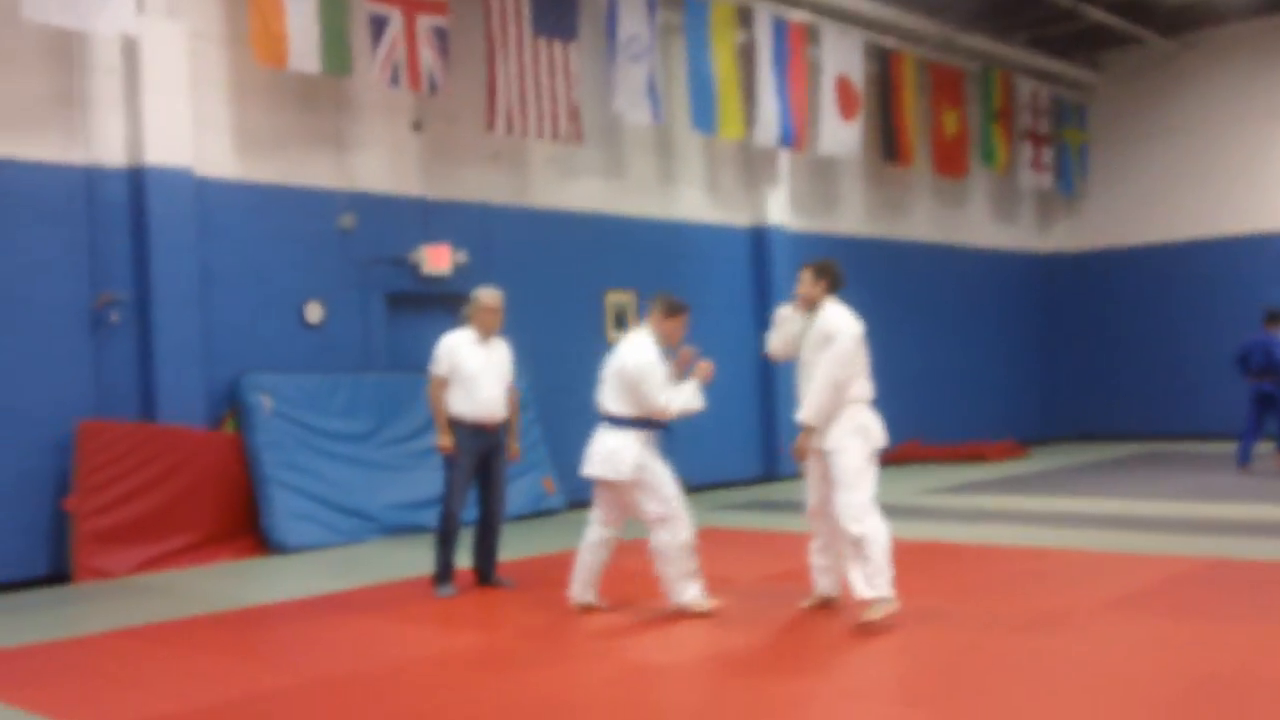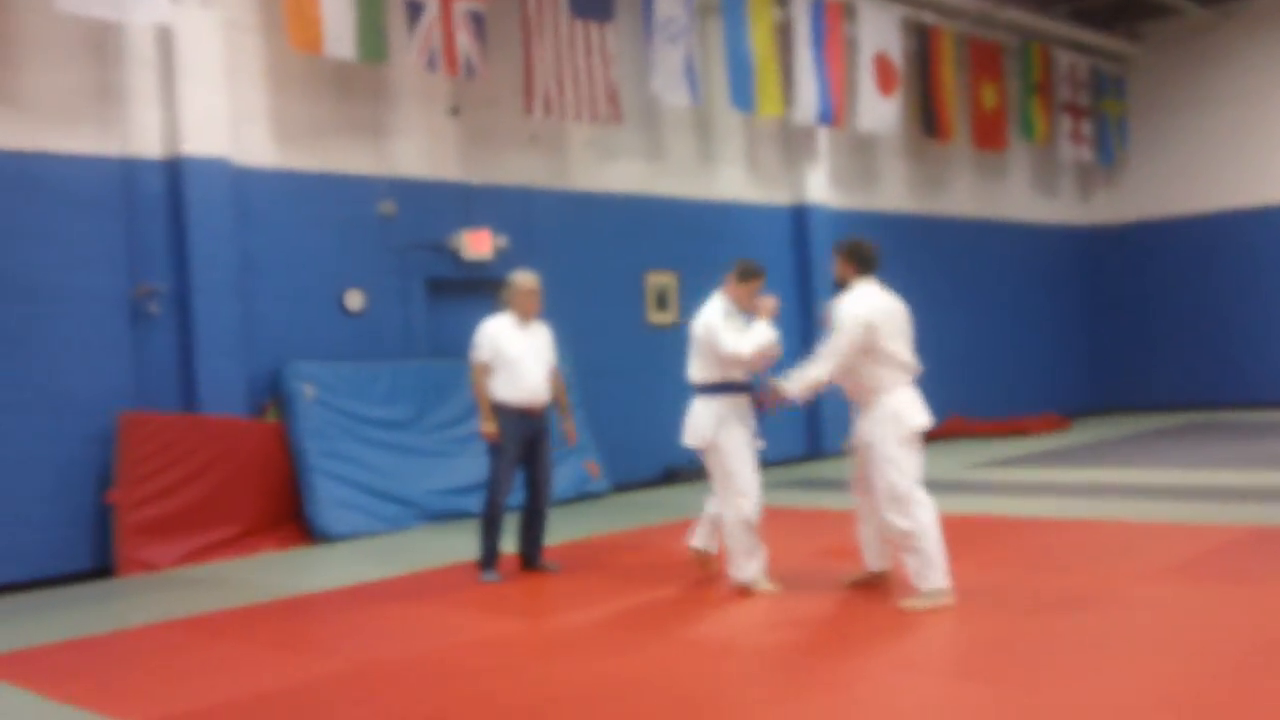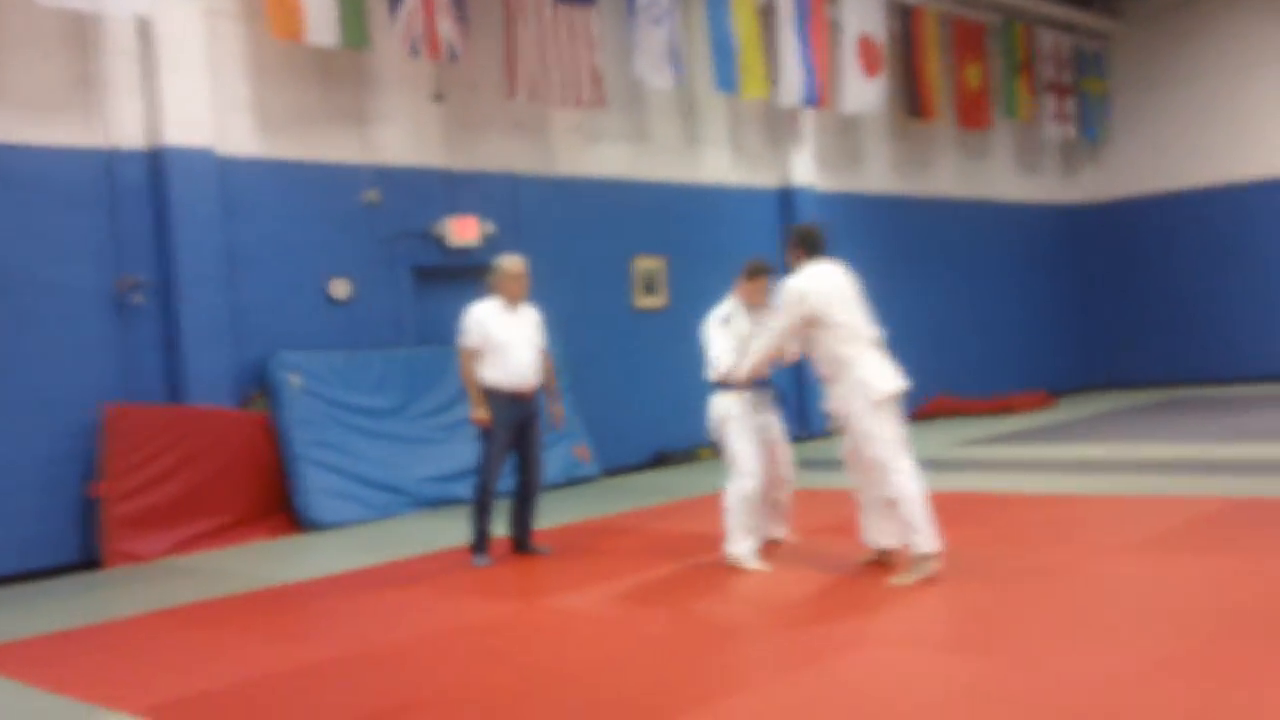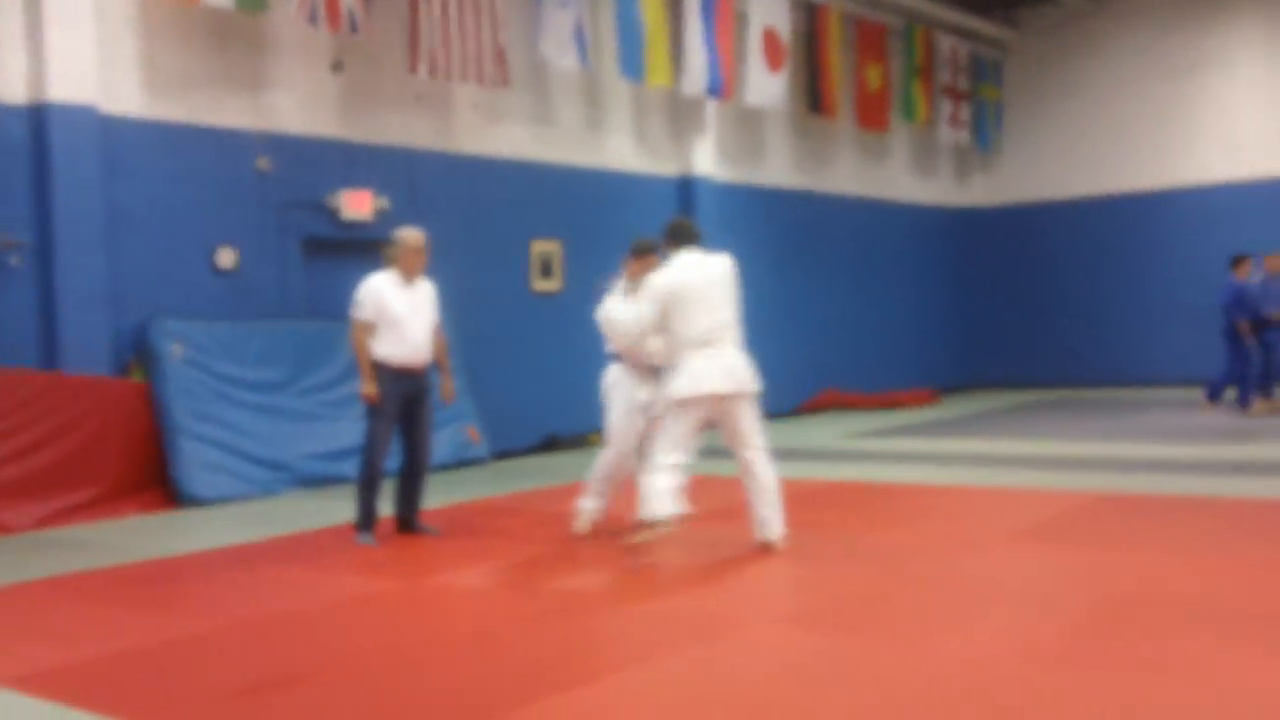
dt=0.3s
person 1, frame 1
left shoulder: (840, 322)
right shoulder: (813, 322)
left elbow: (829, 380)
right elbow: (778, 349)
left wrist: (806, 428)
right wrist: (796, 308)
left hip: (849, 427)
right hip: (824, 430)
left knee: (854, 511)
right knee: (822, 511)
left ankle: (880, 596)
right ankle: (826, 589)
person 1, frame 2
left shoulder: (853, 306)
right shoulder: (889, 300)
left elbow: (830, 363)
left wrist: (788, 389)
left hip: (890, 413)
right hip: (885, 409)
left knee: (903, 500)
right knee: (867, 488)
left ankle: (937, 587)
right ankle: (877, 566)
person 1, frame 3
left shoulder: (799, 286)
right shoulder: (838, 274)
left elbow: (776, 338)
left wrist: (743, 371)
left hip: (859, 382)
right hip: (870, 375)
left knee: (889, 466)
right knee: (864, 462)
left ankle: (926, 553)
right ankle: (885, 544)
person 1, frame 4
left shoulder: (662, 279)
right shoulder: (726, 264)
left elbow: (640, 328)
left hip: (693, 372)
right hip: (734, 367)
left knee: (668, 454)
right knee: (753, 452)
left ankle: (658, 517)
right ankle: (772, 532)
person 2, frame 1
left shoulder: (503, 347)
right shoulder: (452, 342)
right elbow: (436, 389)
left wrist: (512, 437)
right wrist: (443, 432)
left hip: (494, 435)
right hip: (463, 434)
left knee: (493, 508)
right knee: (453, 507)
left ankle: (486, 572)
right ankle: (443, 577)
person 2, frame 2
left shoulder: (544, 330)
right shoulder: (492, 328)
left elbow: (554, 377)
right elbow: (479, 376)
left wrist: (566, 416)
right wrist: (486, 418)
left hip: (538, 419)
right hip: (508, 418)
left knee: (539, 491)
right knee: (499, 492)
left ankle: (531, 556)
right ankle: (488, 562)
person 2, frame 3
left shoulder: (532, 313)
right shoulder: (480, 312)
left elbow: (544, 358)
right elbow: (468, 362)
left wrist: (554, 399)
right wrist: (478, 404)
left hip: (528, 402)
right hip: (498, 402)
left knee: (531, 474)
right knee: (489, 476)
left ankle: (522, 539)
right ankle: (480, 547)
person 2, frame 4
left shoulder: (427, 287)
right shoulder: (375, 285)
left elbow: (436, 334)
right elbow: (359, 334)
left wrist: (446, 374)
right wrist: (367, 380)
left hip: (419, 380)
right hip: (388, 378)
left knee: (418, 454)
right knee: (376, 454)
left ankle: (408, 518)
right ankle: (365, 525)
person 3, frame 1
left shoulder: (632, 346)
right shoulder: (645, 355)
right elbow: (663, 406)
left wrist: (677, 371)
right wrist: (694, 383)
left hip: (609, 443)
right hip: (630, 448)
left knee: (604, 523)
right knee: (672, 519)
left ankle: (583, 594)
right ankle: (687, 596)
person 3, frame 2
left shoulder: (735, 315)
right shoulder: (713, 317)
left elbow: (762, 358)
right elbow: (742, 353)
left wrist: (764, 322)
right wrist: (763, 321)
left hip: (733, 410)
right hip: (718, 414)
left knee: (731, 488)
right knee: (740, 493)
left ankle: (704, 543)
right ankle: (747, 572)
person 3, frame 3
left shoulder: (764, 316)
right shoulder: (719, 319)
right elbow: (725, 364)
left hip: (762, 401)
right hip: (733, 404)
left knee: (779, 472)
right knee: (747, 475)
left ankle: (773, 530)
right ankle: (741, 549)
person 3, frame 4
right shoulder: (616, 301)
right elbow: (634, 344)
left hip: (655, 379)
right hip: (625, 379)
right knee: (621, 448)
right ankle: (590, 507)
